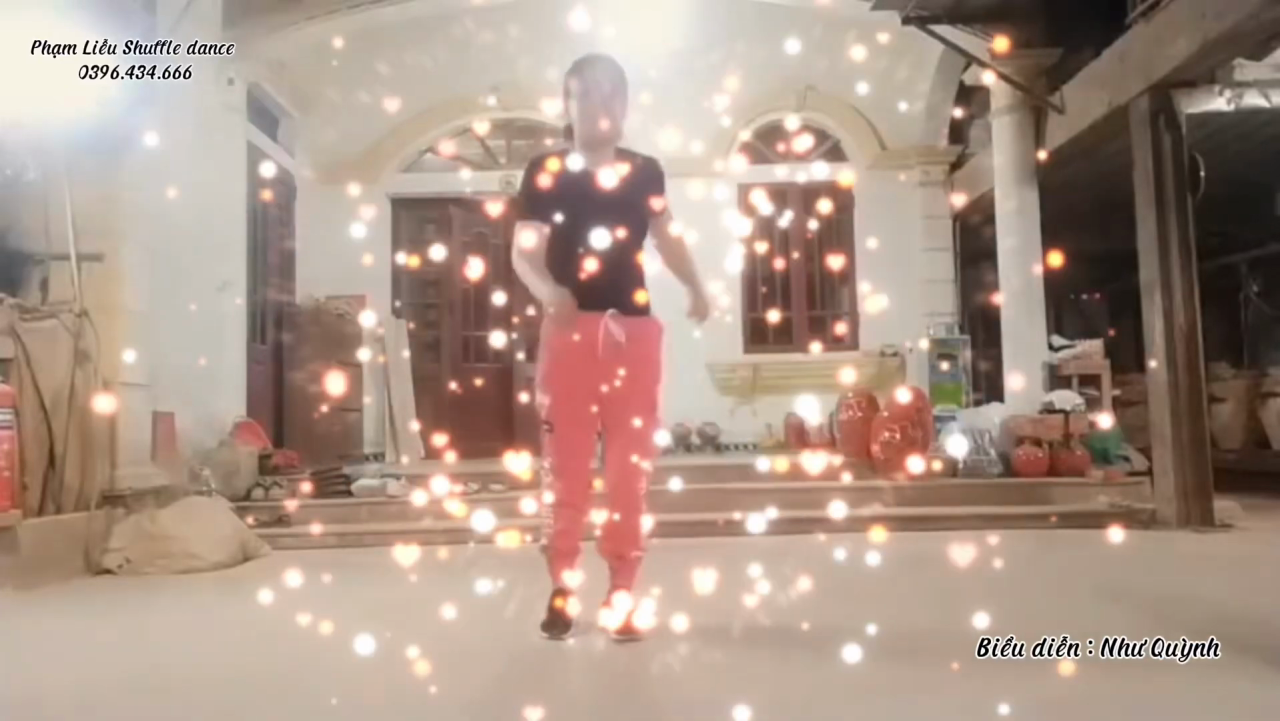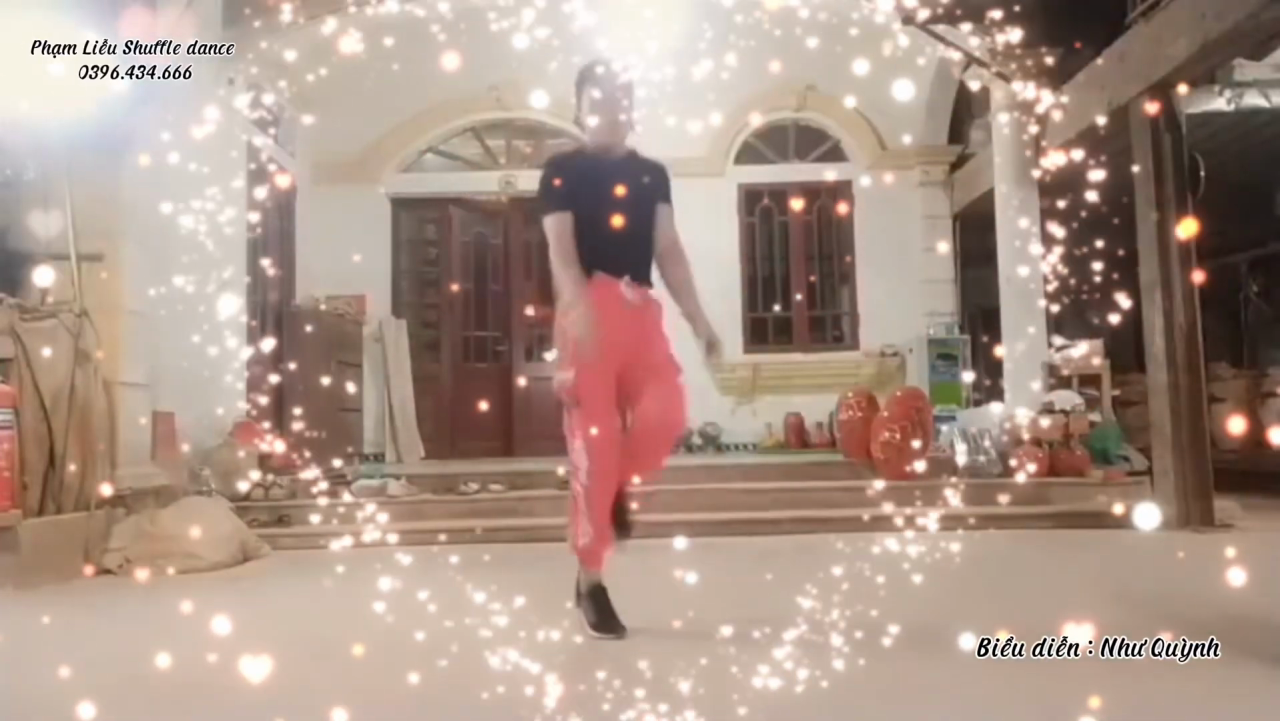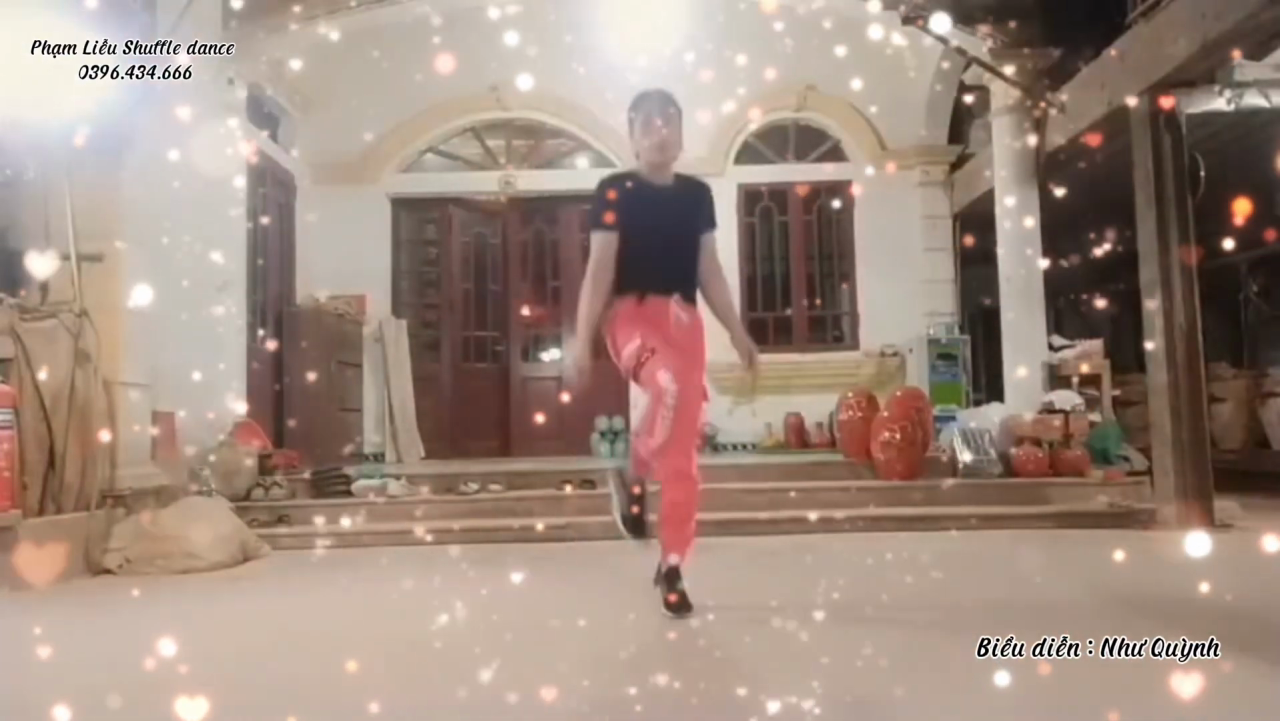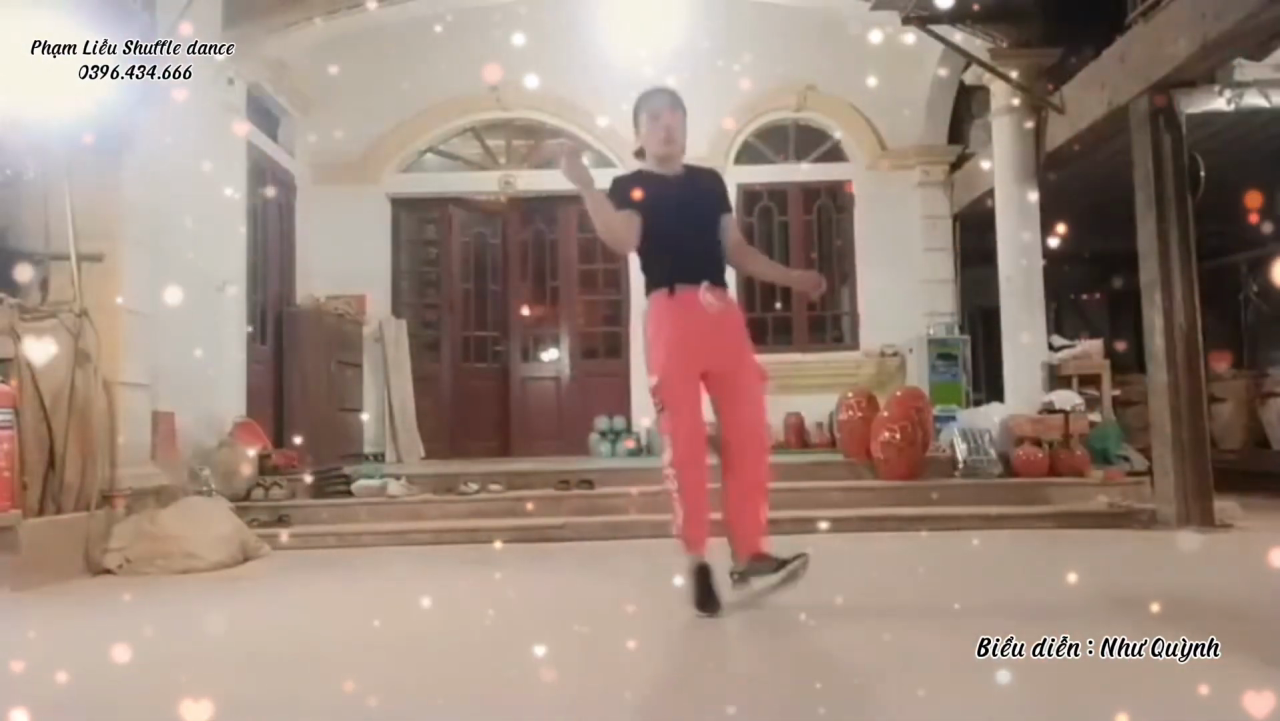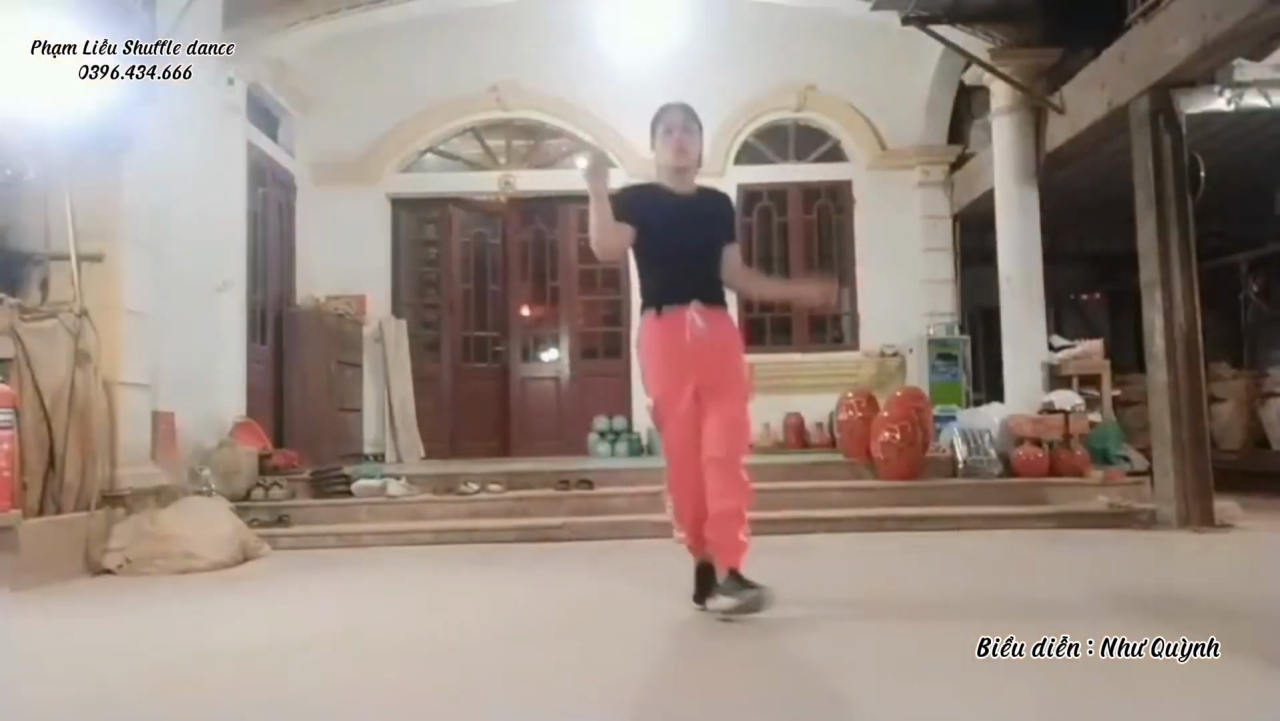
dt=0.7s
person 1, frame 1
left shoulder: (646, 174)
right shoulder: (546, 173)
left elbow: (666, 235)
right elbow: (526, 253)
left wrist: (695, 283)
right wrist: (546, 291)
left hip: (635, 333)
right hip: (573, 334)
left knee: (631, 469)
right knee: (565, 472)
left ankle: (621, 592)
right ankle: (561, 589)
person 1, frame 2
left shoulder: (652, 172)
right shoulder: (562, 170)
left elbow: (668, 249)
right elbow: (560, 247)
left wrist: (699, 320)
right wrist: (575, 308)
left hip: (641, 310)
right hip: (593, 312)
left knee: (665, 415)
right knee: (593, 447)
left ankle: (617, 481)
right ankle: (591, 582)
person 1, frame 3
left shoulder: (697, 194)
right shoulder: (614, 194)
left elbow: (709, 271)
right elbow: (601, 267)
left wrist: (739, 335)
right wrist: (582, 339)
left hip: (687, 322)
right hip: (636, 316)
left knee: (685, 448)
right knee: (667, 390)
left ankle: (673, 565)
right ankle: (630, 477)
person 1, frame 4
left shoulder: (709, 182)
right shoulder: (630, 187)
left elbow: (736, 249)
right elbow: (621, 239)
left wrist: (793, 278)
right wrist: (585, 185)
left hip: (722, 312)
right hip: (671, 315)
left knee: (747, 436)
right knee: (683, 441)
left ankle: (749, 556)
right ankle: (697, 560)
person 1, frame 5
left shoulder: (718, 205)
right shoulder: (636, 200)
right elbow: (608, 249)
left wrist: (799, 291)
right wrist: (597, 192)
left hip: (718, 334)
right hip: (663, 335)
left knee: (728, 452)
right knee: (682, 458)
left ankle: (727, 573)
right ankle: (705, 561)
